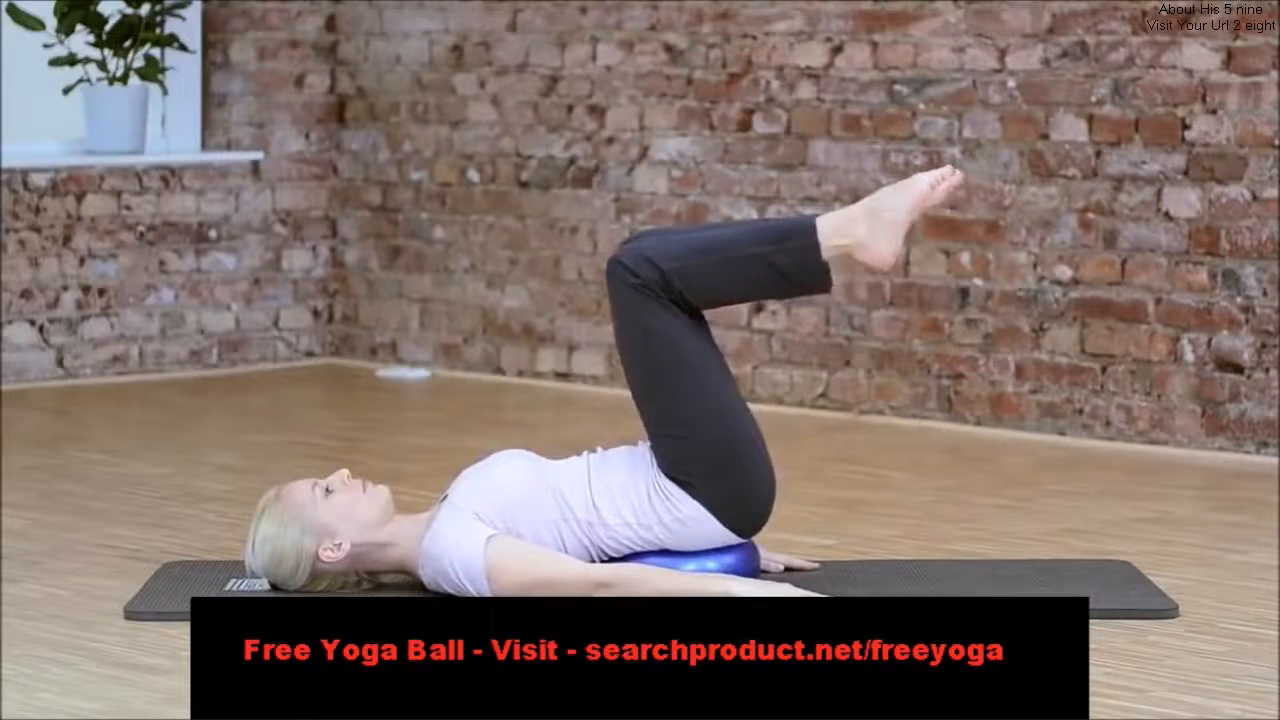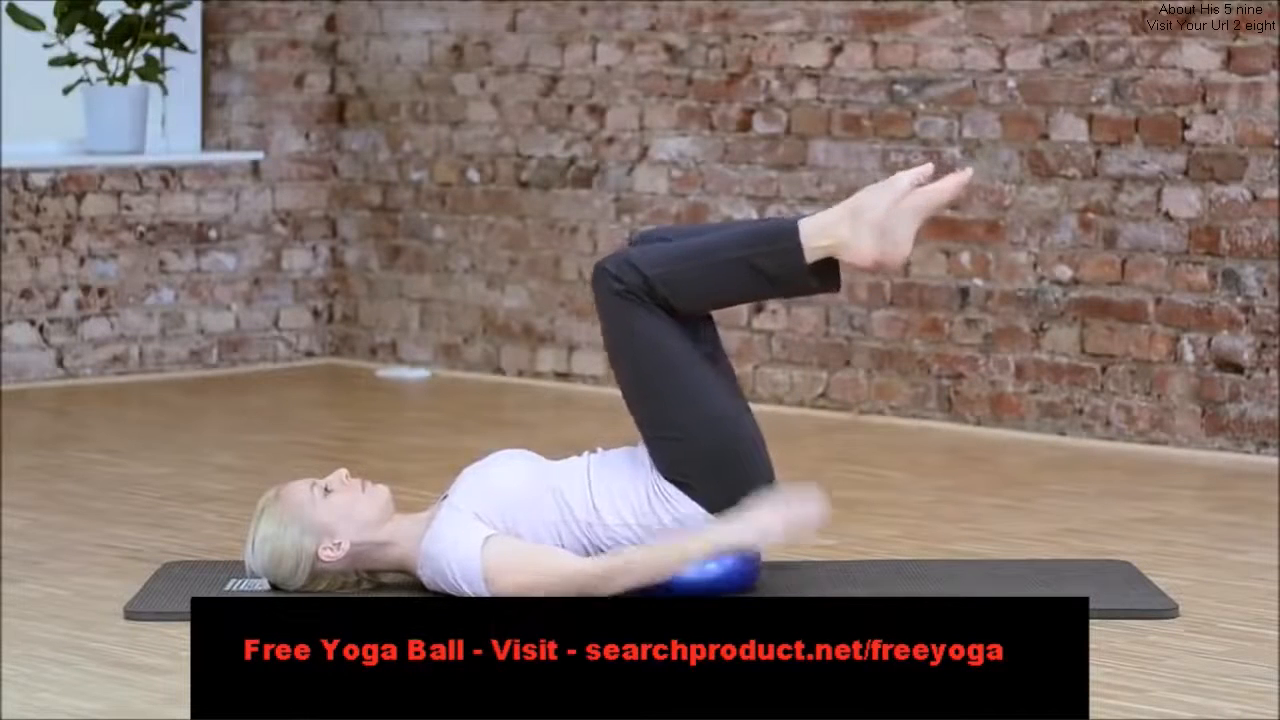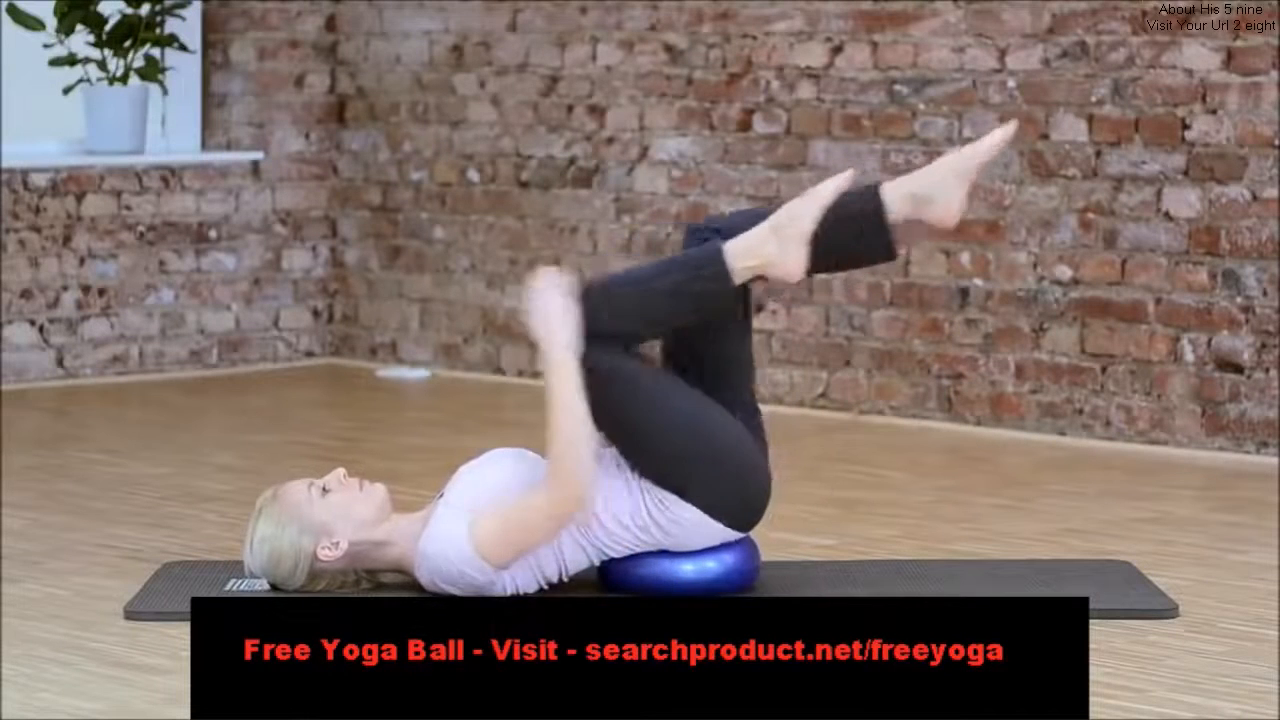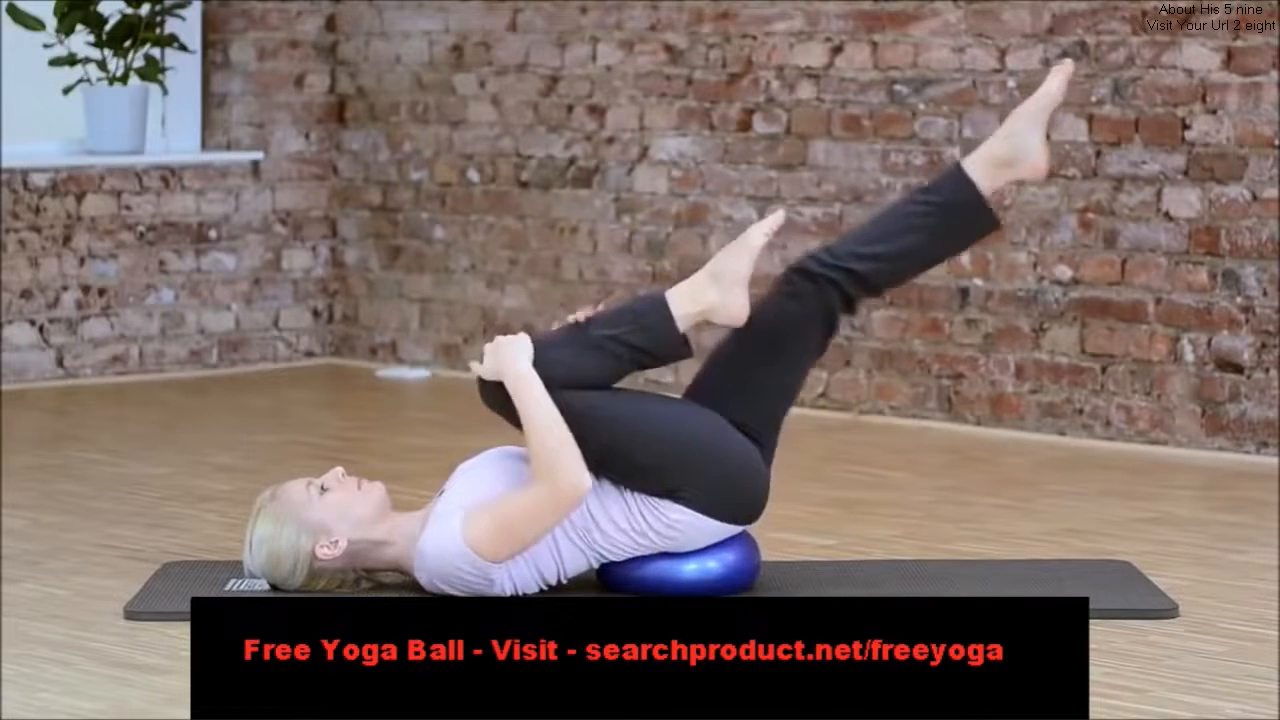
dt=0.4s
person 1, frame 1
left shoulder: (449, 519)
right shoulder: (447, 554)
right elbow: (598, 583)
right wrist: (743, 590)
left hip: (697, 497)
right hip: (712, 494)
left knee: (648, 260)
right knee: (638, 273)
left ankle: (847, 235)
right ankle: (847, 231)
person 1, frame 2
left shoulder: (447, 521)
right shoulder: (450, 555)
right elbow: (598, 575)
right wrist: (738, 528)
left hip: (694, 482)
right hip: (712, 493)
left knee: (656, 255)
right knee: (624, 279)
left ankle: (840, 238)
right ankle: (831, 234)
person 1, frame 3
left shoulder: (443, 521)
right shoulder: (450, 554)
right elbow: (574, 493)
right wrist: (560, 340)
left hip: (693, 480)
right hip: (714, 489)
left knee: (717, 241)
right knee: (564, 314)
left ankle: (914, 201)
right ankle: (757, 256)
person 1, frame 4
left shoulder: (442, 520)
right shoulder: (446, 555)
right elbow: (567, 489)
left wrist: (565, 359)
right wrist: (521, 373)
left hip: (701, 468)
right hip: (713, 485)
left knee: (822, 281)
right knee: (511, 374)
left ankle: (994, 166)
right ankle: (697, 300)
